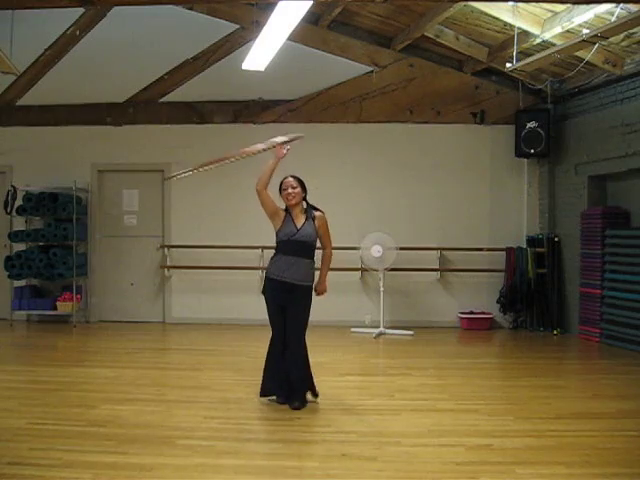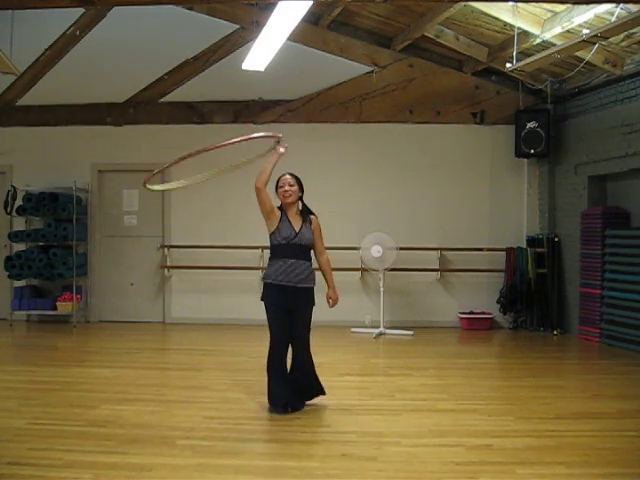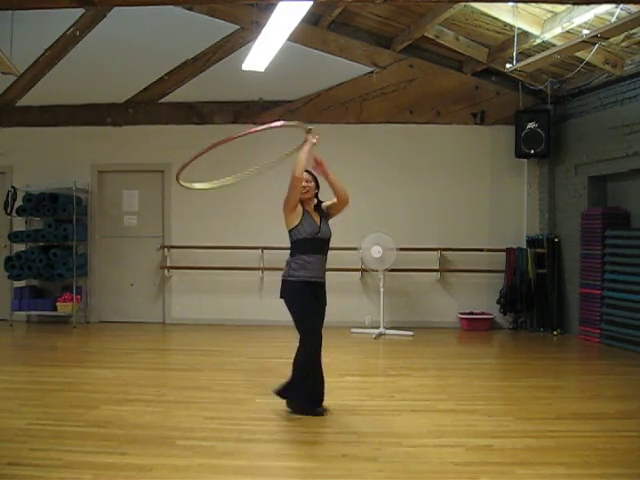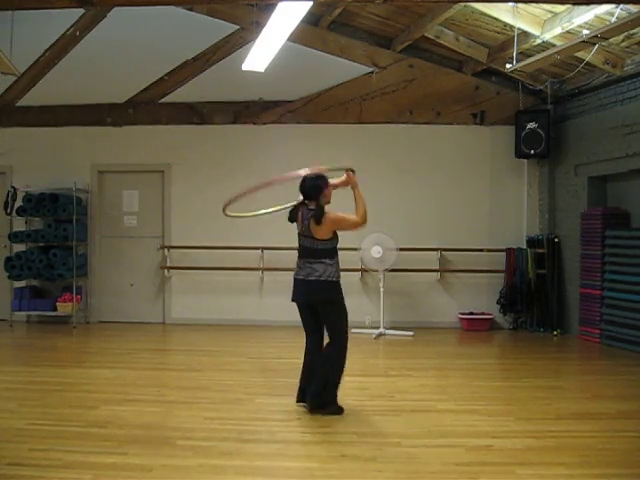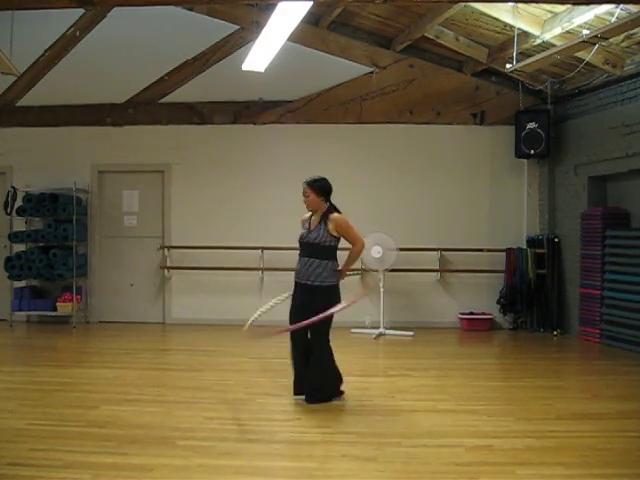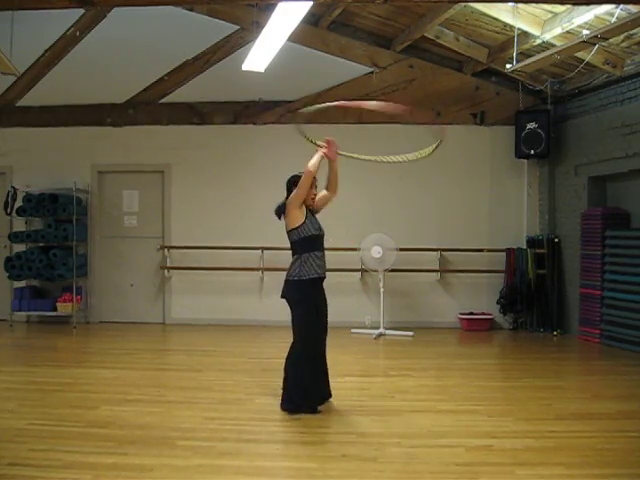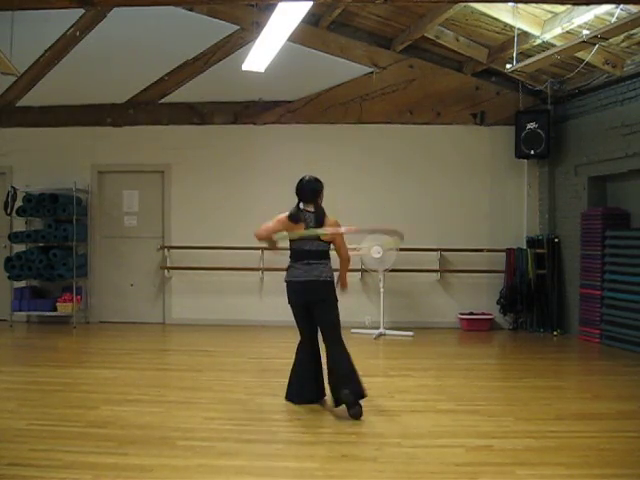
dt=0.7s
person 1, frame 1
left shoulder: (317, 217)
right shoulder: (279, 216)
left elbow: (327, 249)
right elbow: (260, 188)
left wrist: (322, 279)
right wrist: (277, 158)
left hip: (302, 287)
right hip: (275, 283)
left knee: (296, 339)
right knee: (279, 337)
left ankle: (298, 392)
right ankle: (280, 388)
person 1, frame 2
left shoulder: (311, 221)
right shoulder: (273, 216)
left elbow: (321, 255)
right elbow: (260, 187)
left wrist: (331, 287)
right wrist: (276, 155)
left hip: (303, 290)
right hip: (275, 288)
left knee: (300, 343)
right knee: (279, 343)
left ankle: (300, 393)
right ankle: (279, 399)
person 1, frame 3
left shoulder: (325, 211)
right shoulder: (293, 211)
left elbow: (344, 198)
right elbow: (294, 176)
left wrist: (324, 170)
right wrist: (307, 146)
left hip: (318, 286)
right hip: (296, 285)
left knee: (312, 343)
right knee: (310, 341)
left ankle: (306, 398)
right ankle: (300, 397)
person 1, frame 4
left shoulder: (302, 210)
right shoulder: (331, 218)
left elbow: (307, 188)
right elbow: (361, 220)
left wrist: (340, 181)
right wrist: (356, 187)
left hip: (302, 285)
right hip: (326, 286)
left knee: (313, 339)
right knee: (337, 341)
left ankle: (311, 395)
right ankle: (322, 399)
person 1, frame 5
left shoulder: (335, 219)
right shoulder: (306, 220)
left elbow: (359, 243)
left wrist: (344, 269)
left hip: (324, 288)
right hip: (302, 286)
left knee: (319, 337)
right knee: (297, 336)
left ankle: (323, 389)
right ankle: (308, 385)
person 1, frame 6
left shoulder: (308, 210)
right shoulder: (293, 207)
left elbow: (332, 190)
right elbow: (308, 174)
left wrist: (333, 159)
right wrist: (321, 155)
left hip: (313, 284)
right hip: (300, 285)
left knee: (317, 339)
right knee: (304, 341)
left ankle: (313, 394)
right ankle: (294, 400)
person 1, frame 7
left shoulder: (290, 219)
right shoulder: (331, 223)
left elbow: (260, 234)
right elbow: (345, 257)
left wrist: (272, 241)
right wrist: (343, 277)
left hip: (296, 285)
right hip: (321, 286)
left knee: (307, 339)
right knee: (334, 341)
left ankle: (305, 392)
right ankle: (347, 391)
